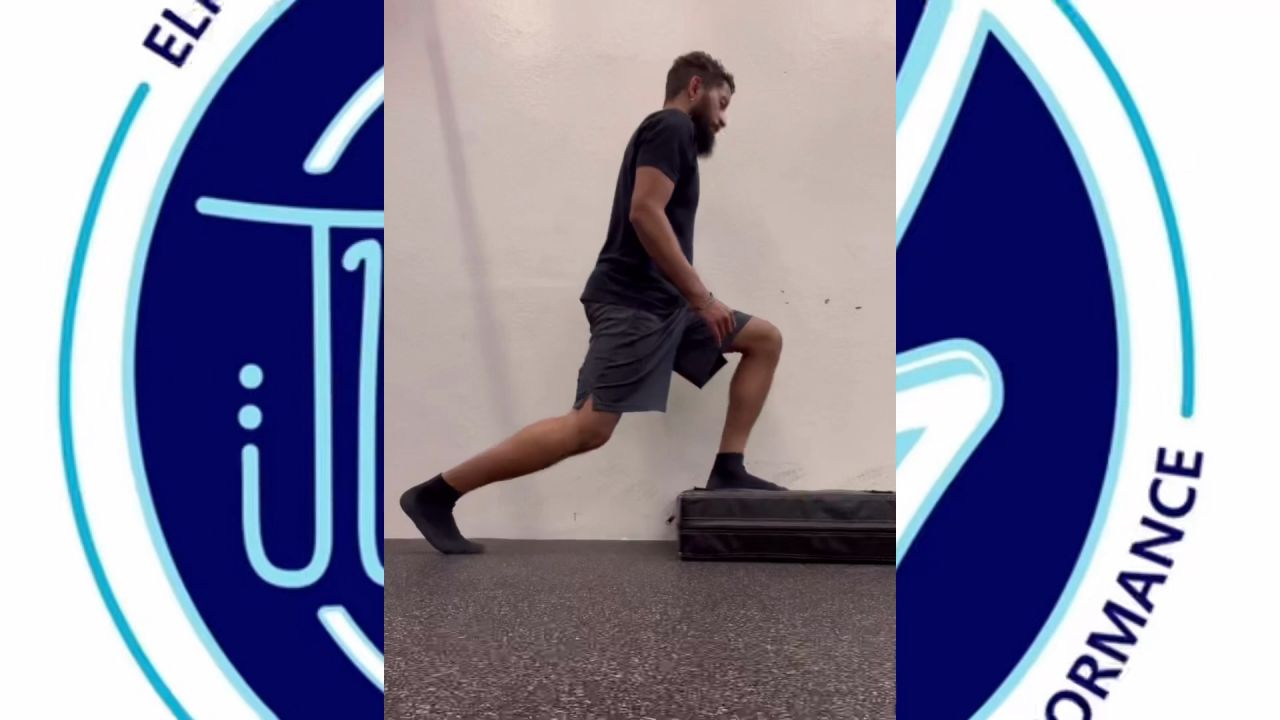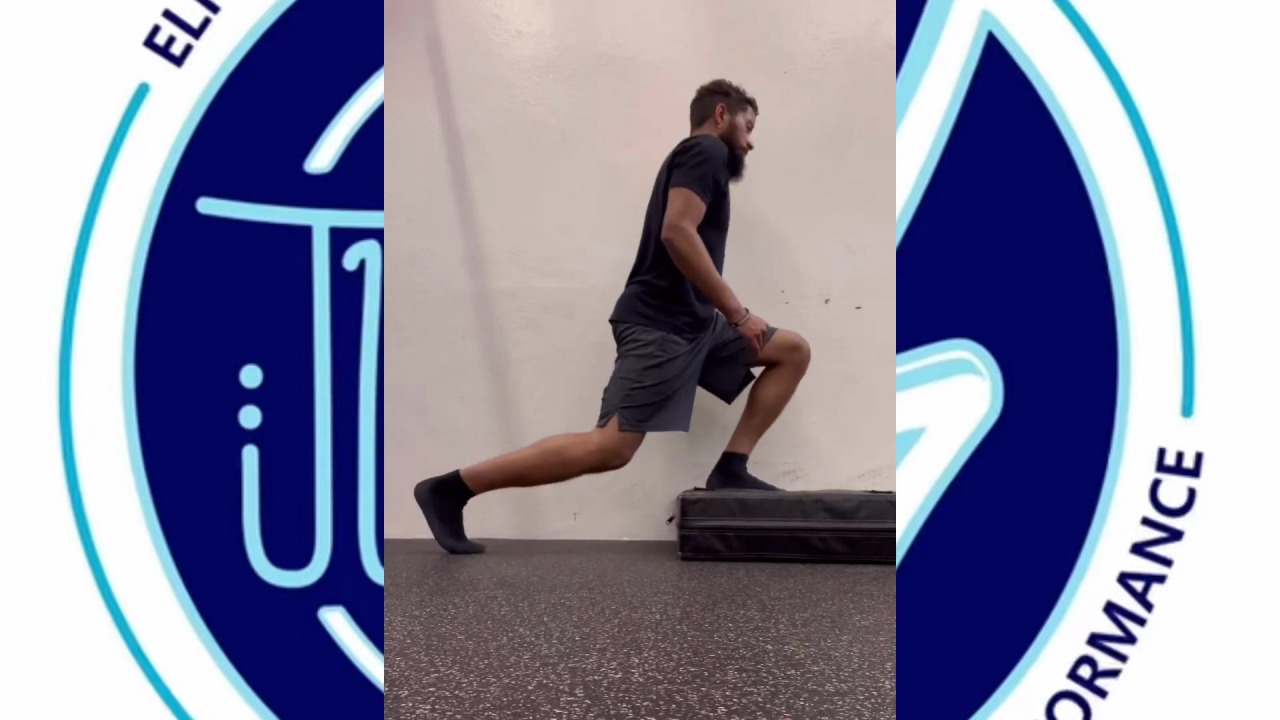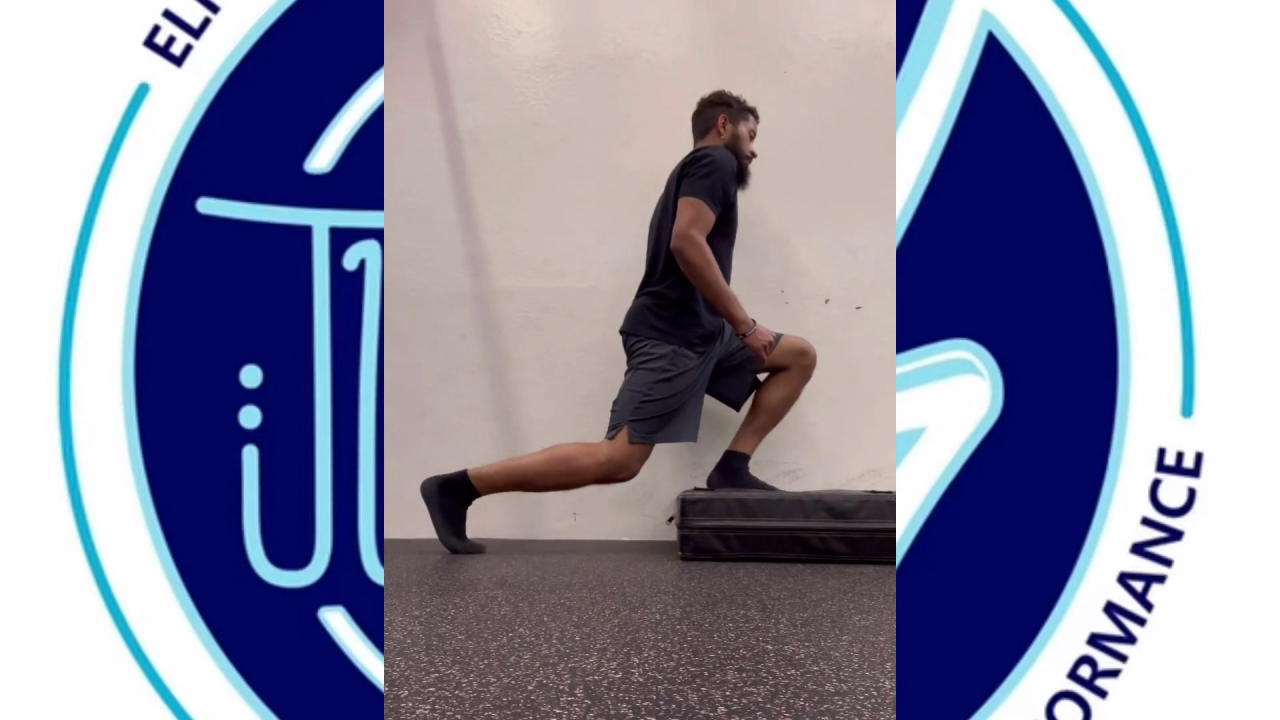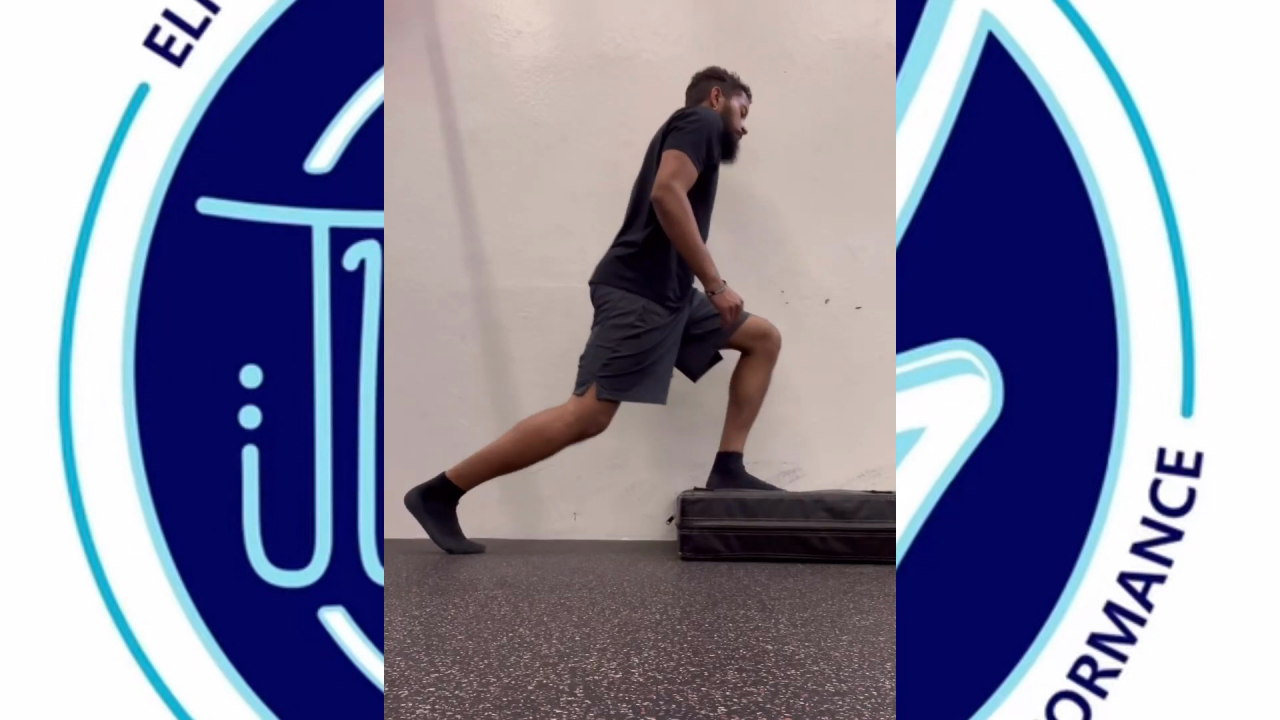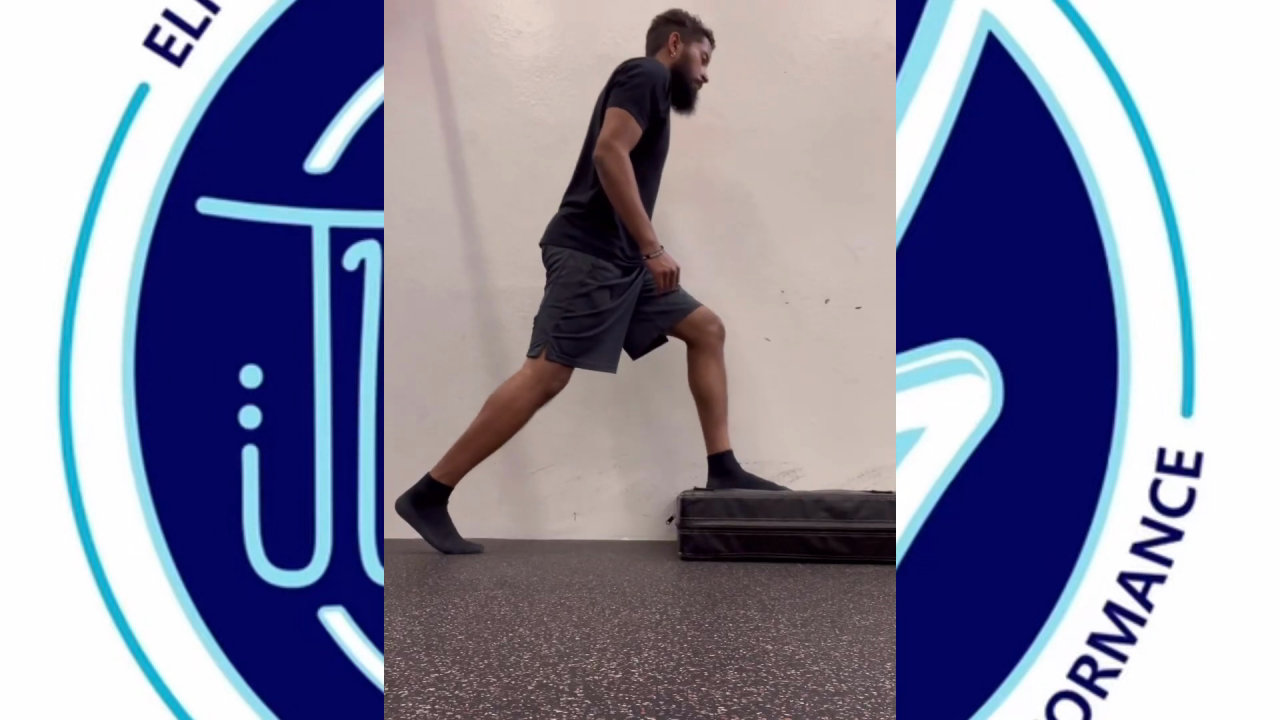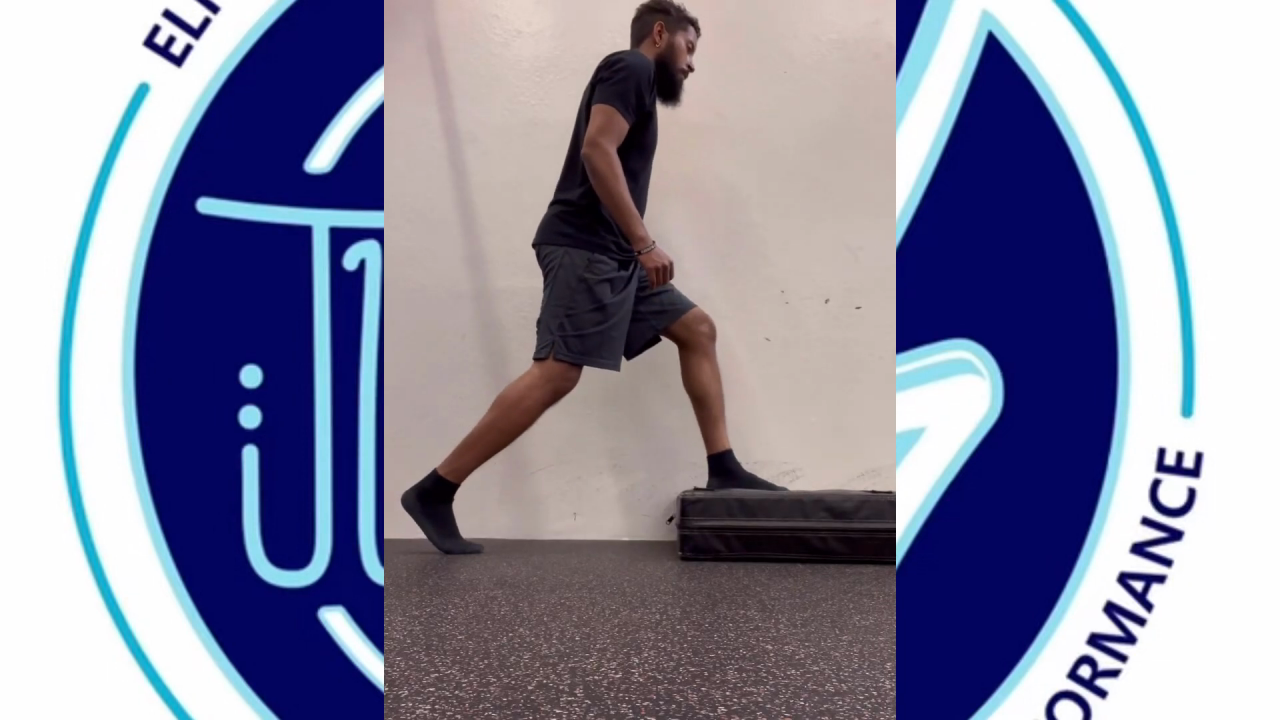
dt=0.5s
person 1, frame 1
left shoulder: (671, 135)
right shoulder: (672, 126)
right elbow: (644, 212)
right wrist: (702, 297)
left hip: (663, 301)
right hip: (634, 302)
left knee: (765, 339)
right knee: (589, 428)
left ankle: (728, 470)
right ankle: (435, 494)
person 1, frame 2
left shoulder: (697, 159)
right shoulder: (705, 150)
right elbow: (677, 232)
right wrist: (737, 312)
left hip: (691, 320)
right hip: (661, 324)
left knee: (793, 351)
right knee: (609, 448)
left ankle: (731, 470)
right ankle: (450, 489)
person 1, frame 3
left shoulder: (697, 171)
right shoulder: (715, 162)
right elbow: (687, 242)
right wrist: (745, 324)
left hip: (698, 332)
right hip: (672, 336)
left knee: (800, 356)
right knee: (618, 460)
left ankle: (733, 468)
right ankle: (456, 487)
person 1, frame 4
left shoulder: (690, 132)
right shoulder: (700, 121)
right elbow: (667, 194)
right wrist: (717, 283)
left hip: (670, 292)
right hip: (639, 291)
left knee: (764, 338)
right knee: (589, 415)
left ankle: (727, 470)
right ankle: (438, 493)
person 1, frame 5
left shoulder: (651, 88)
right shoulder: (646, 73)
right elbow: (608, 153)
right wrist: (653, 247)
left hip: (620, 257)
right hip: (590, 249)
left knee: (707, 330)
right knee: (547, 374)
left ankle: (723, 469)
right ankle: (428, 495)
person 1, frame 6
left shoulder: (637, 81)
right shoulder: (630, 67)
right elbow: (597, 150)
right wrist: (645, 243)
left hip: (612, 252)
right hip: (585, 246)
left knee: (698, 330)
right knee: (556, 373)
left ankle: (723, 468)
right ankle: (434, 492)
